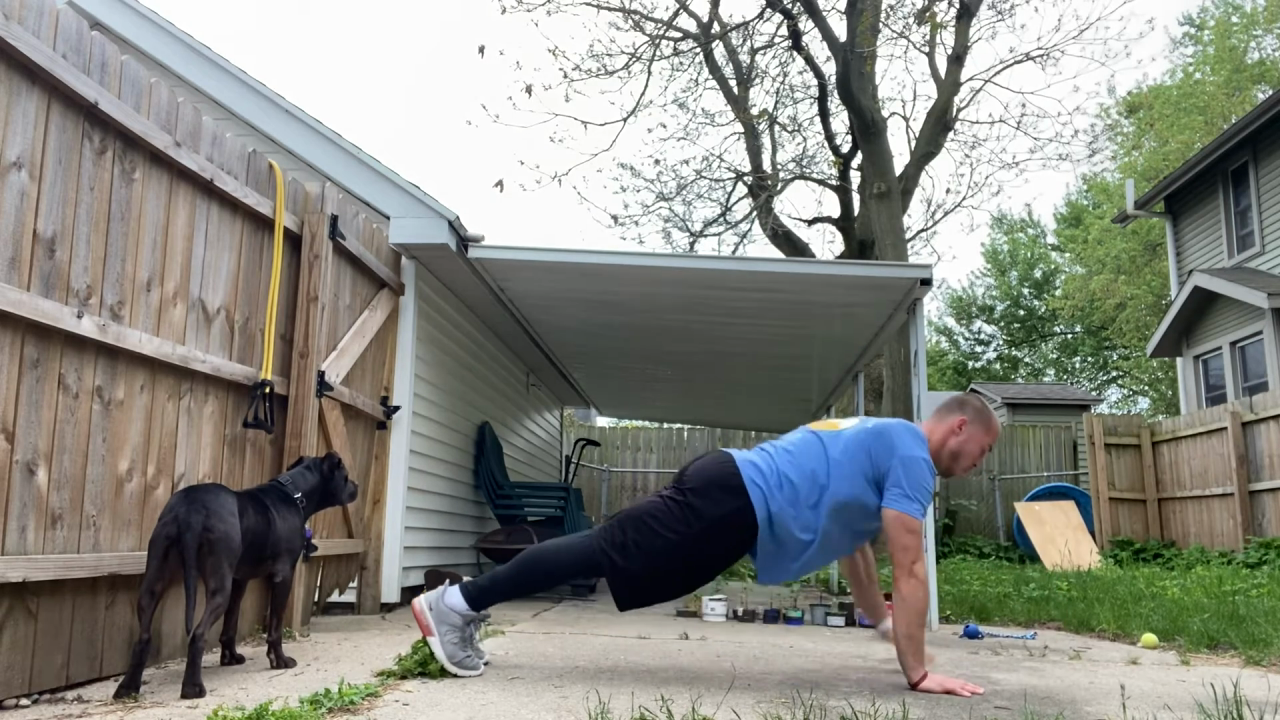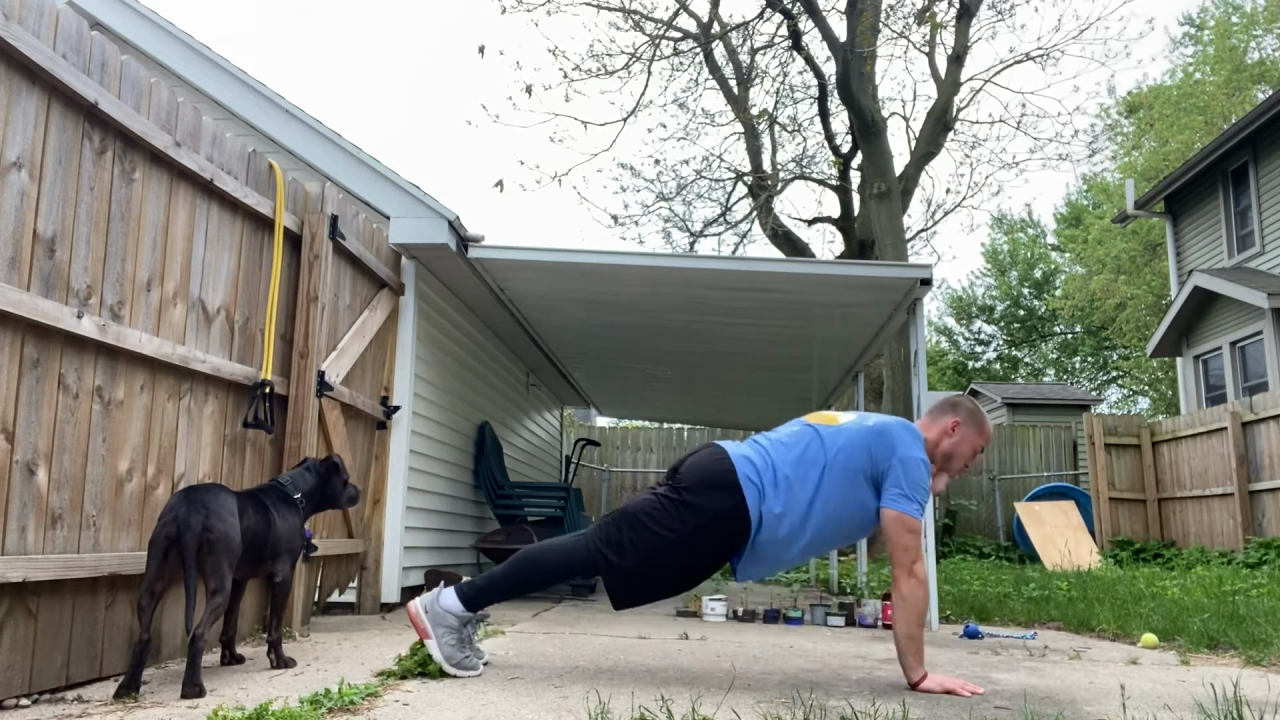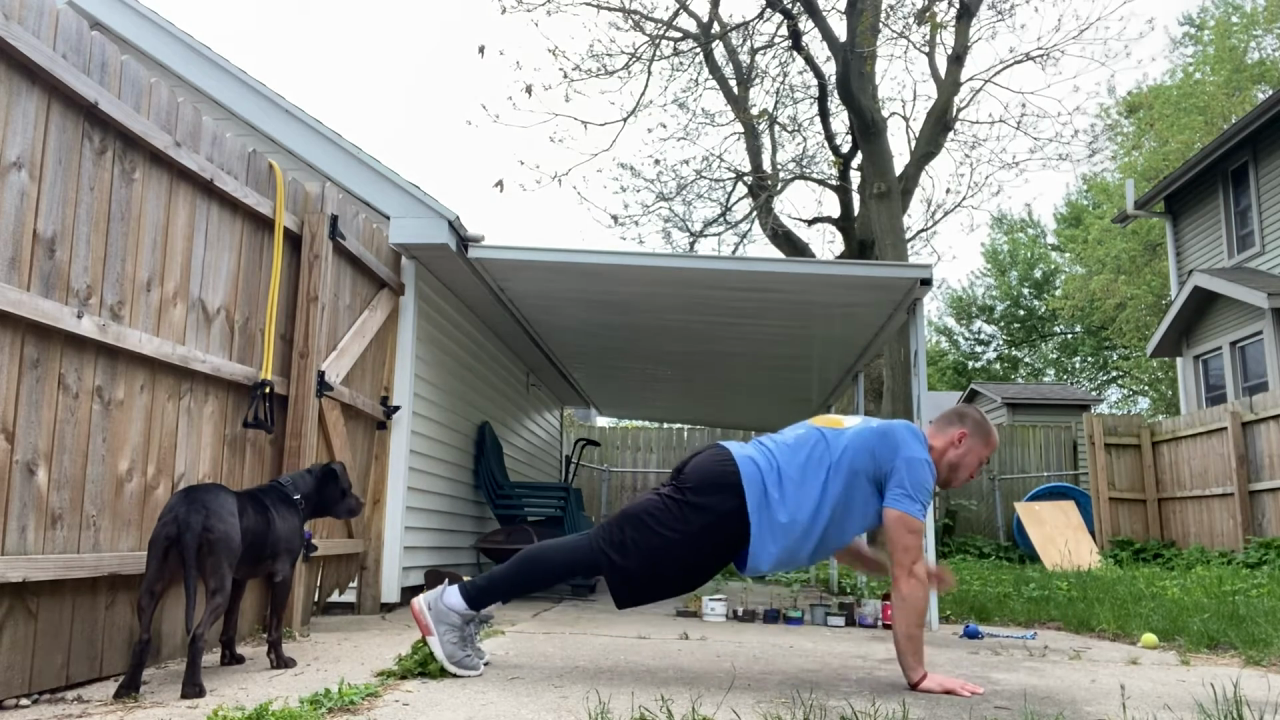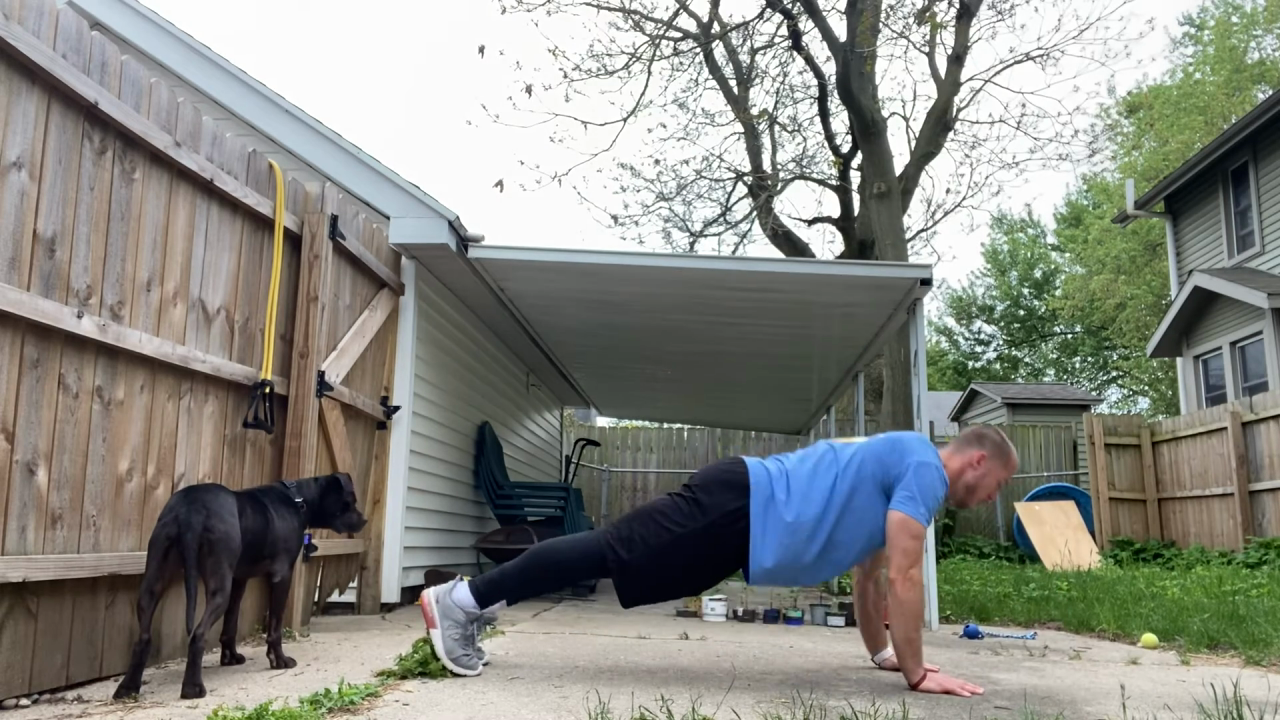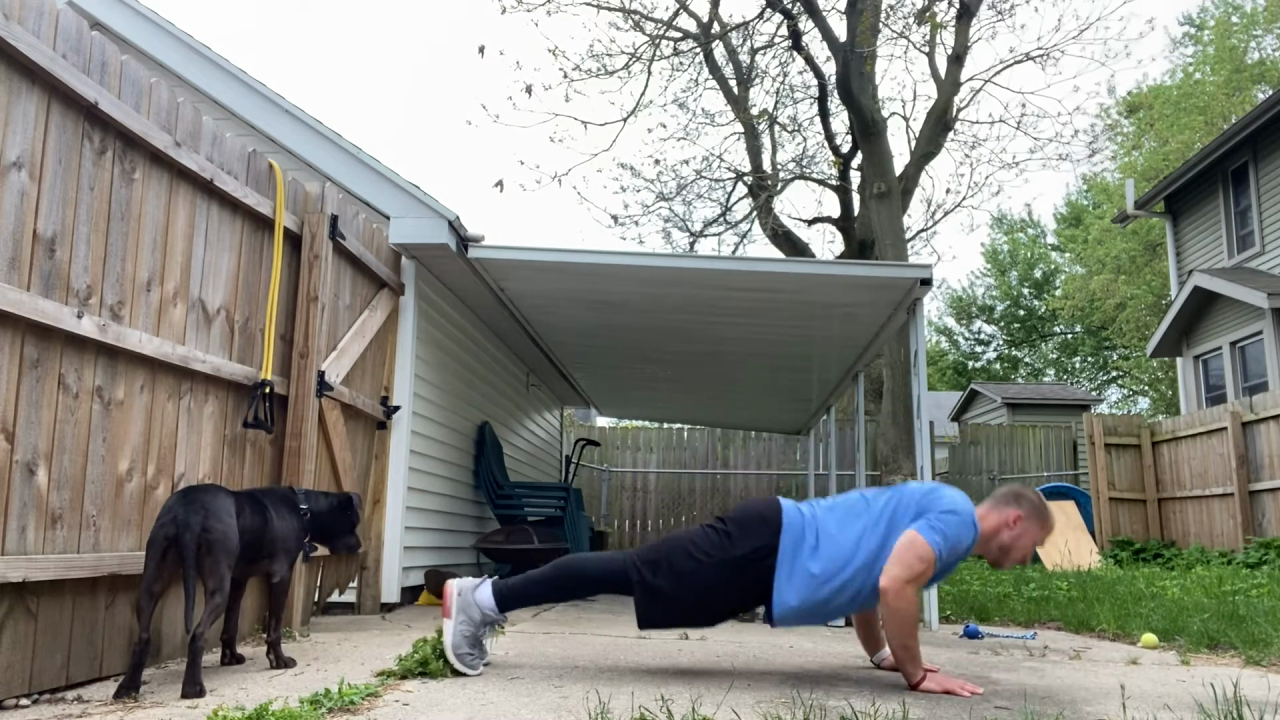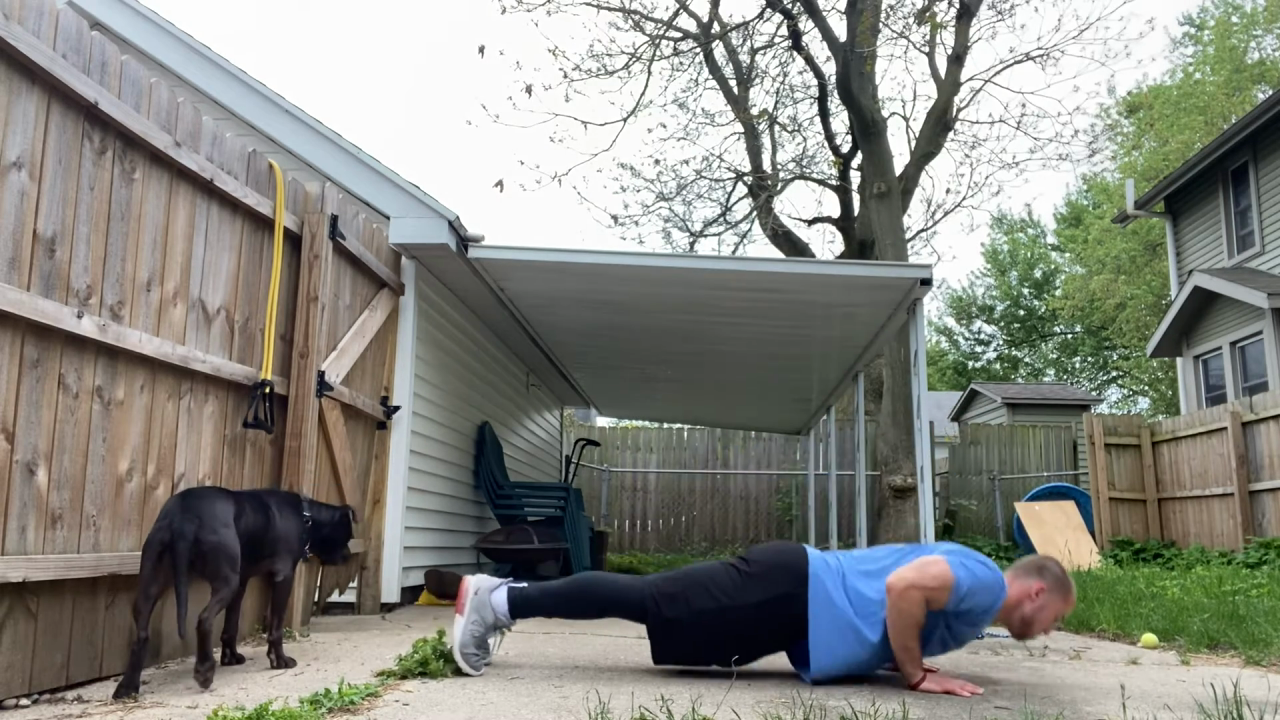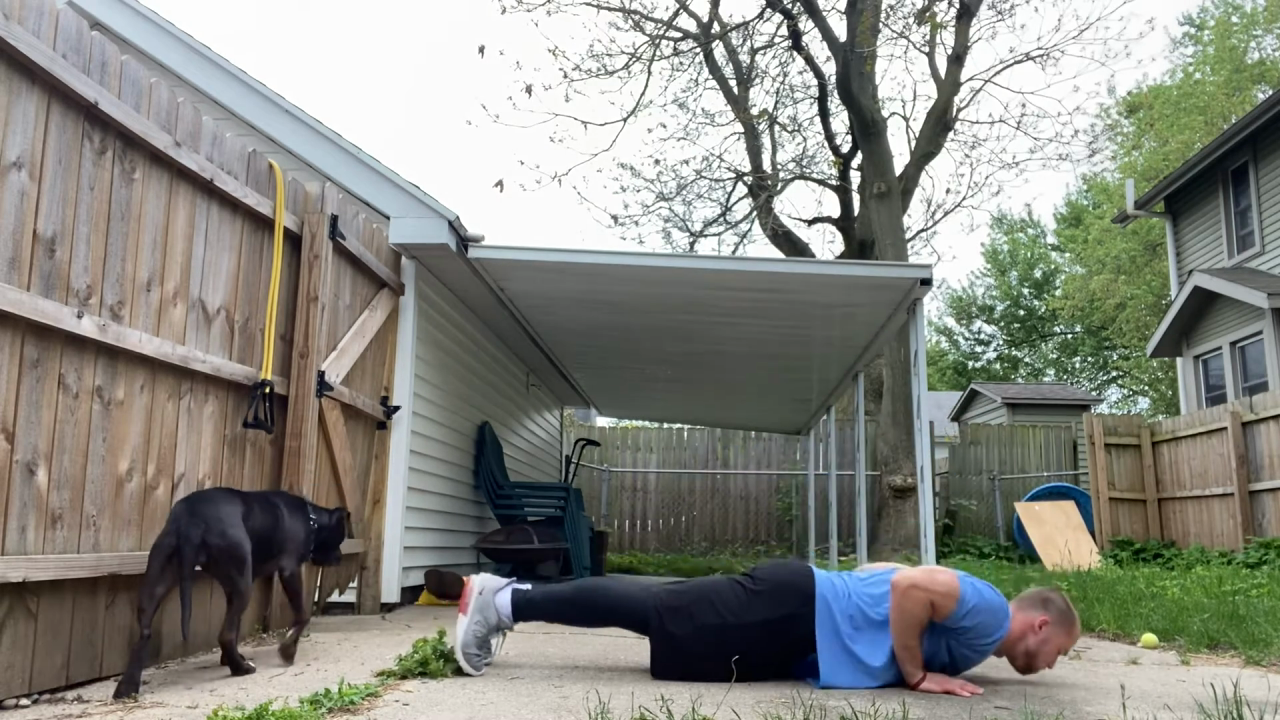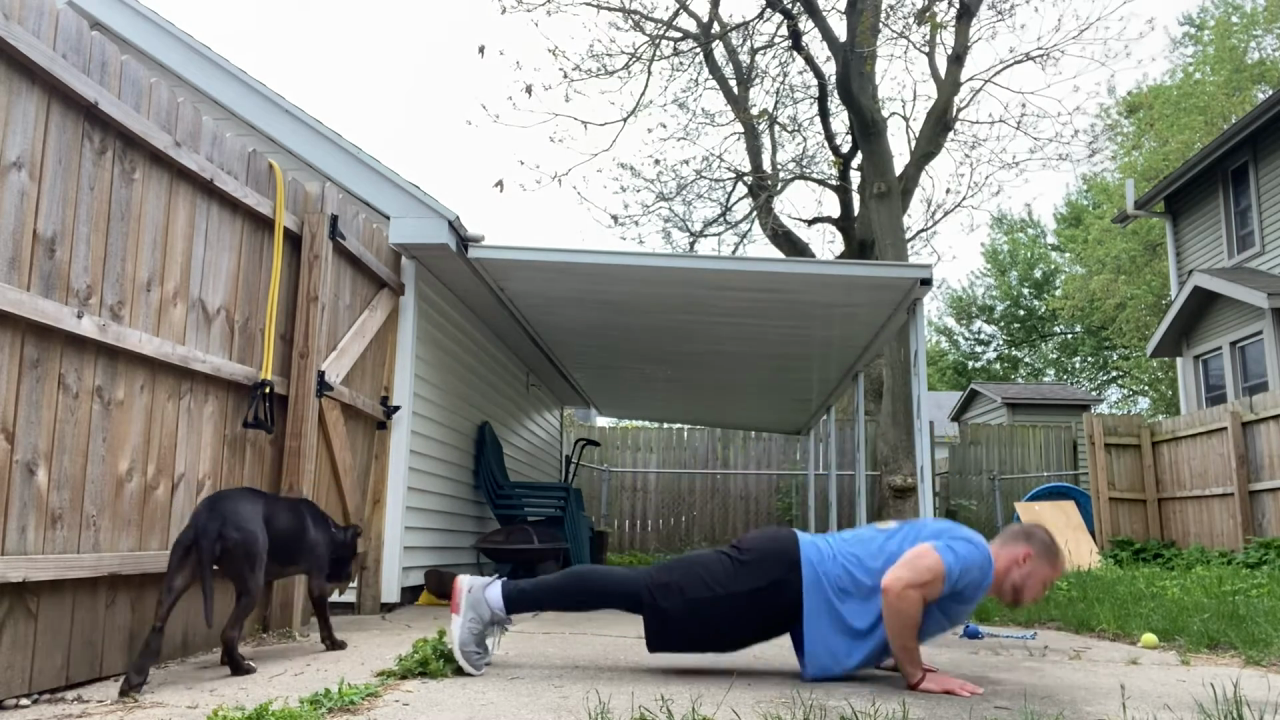
dt=0.2s
person 1, frame 1
left shoulder: (885, 439)
right shoulder: (912, 456)
left elbow: (848, 538)
right elbow: (909, 572)
left wrist: (880, 619)
right wrist: (918, 672)
left hip: (727, 488)
right hip: (732, 505)
left knee: (599, 552)
right knee: (604, 554)
left ankle: (459, 604)
right ankle: (453, 603)
person 1, frame 2
left shoulder: (878, 434)
right shoulder: (908, 452)
left elbow: (824, 498)
right elbow: (908, 573)
left wrist: (914, 492)
right wrist: (918, 673)
left hip: (720, 478)
right hip: (727, 499)
left knee: (594, 550)
right knee: (599, 553)
left ankle: (456, 605)
right ankle: (450, 604)
person 1, frame 3
left shoulder: (883, 441)
right shoulder: (913, 457)
left elbow: (832, 526)
right elbow: (906, 572)
left wrist: (897, 566)
right wrist: (917, 671)
left hip: (725, 482)
right hip: (729, 500)
left knee: (598, 550)
right knee: (600, 552)
left ankle: (460, 604)
right ankle: (453, 602)
person 1, frame 4
left shoulder: (902, 459)
right shoulder: (926, 470)
left elbow: (862, 563)
right elbow: (899, 575)
left wrist: (882, 649)
right wrist: (916, 672)
left hip: (743, 506)
right hip: (739, 508)
left knee: (607, 554)
right knee: (606, 553)
left ankle: (471, 600)
right ankle: (462, 600)
person 1, frame 5
left shoulder: (941, 509)
right shoulder: (956, 520)
left elbow: (861, 570)
right elbow: (895, 586)
left wrist: (881, 652)
right wrist: (915, 672)
left hip: (776, 545)
right hip: (769, 545)
left knee: (629, 571)
right knee: (632, 573)
left ankle: (487, 593)
right ankle: (482, 597)
person 1, frame 6
left shoulder: (969, 575)
right shoulder: (985, 586)
right elbow: (904, 585)
left wrist: (886, 657)
right wrist: (914, 672)
left hip: (804, 585)
right hip: (792, 596)
left knee: (646, 594)
right knee: (647, 601)
left ankle: (505, 594)
right ankle: (496, 599)
person 1, frame 7
left shoulder: (972, 609)
right shoulder: (987, 614)
left elbow: (883, 579)
right elbow: (908, 587)
left wrist: (898, 662)
right wrist: (916, 673)
left hip: (803, 604)
right hip: (796, 616)
left knee: (653, 603)
right knee: (649, 611)
left ankle: (507, 593)
right ankle: (500, 600)
person 1, frame 8
left shoulder: (949, 540)
right shoulder: (972, 554)
right elbow: (895, 589)
left wrist: (891, 657)
right wrist: (916, 672)
left hip: (788, 569)
right hip: (782, 579)
left knee: (641, 586)
right knee: (641, 591)
left ankle: (491, 593)
right ankle: (489, 600)
